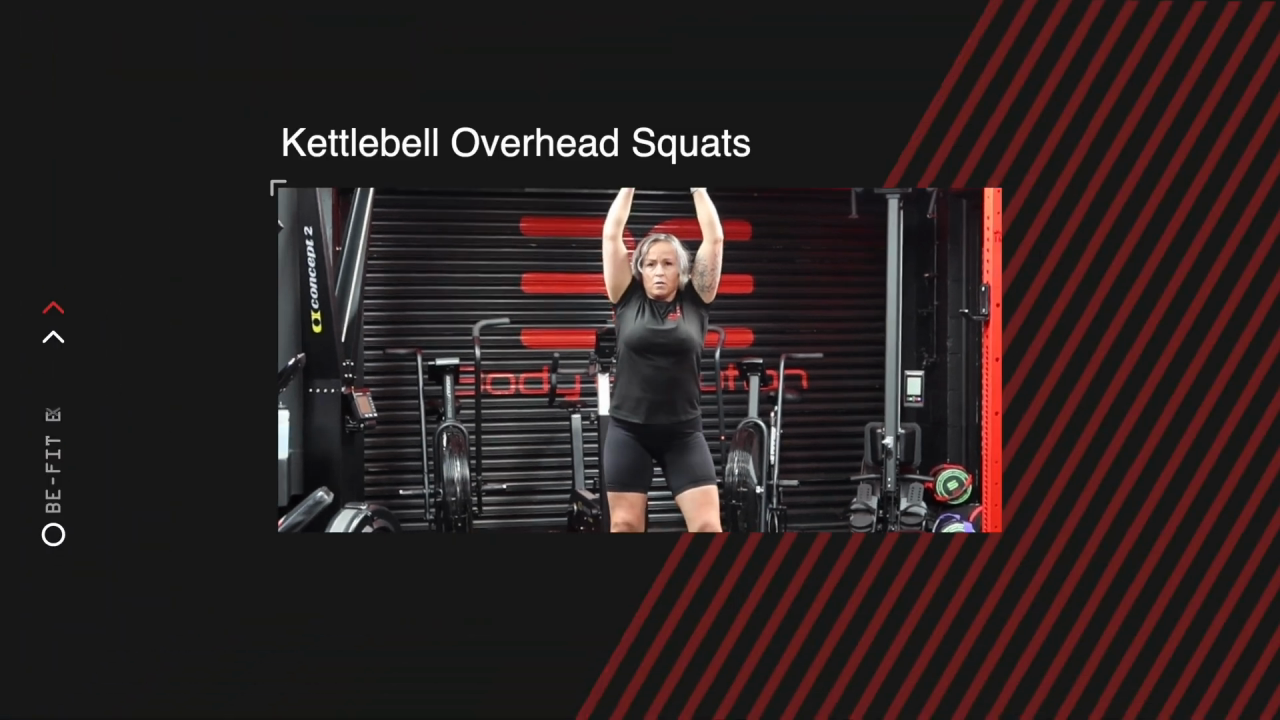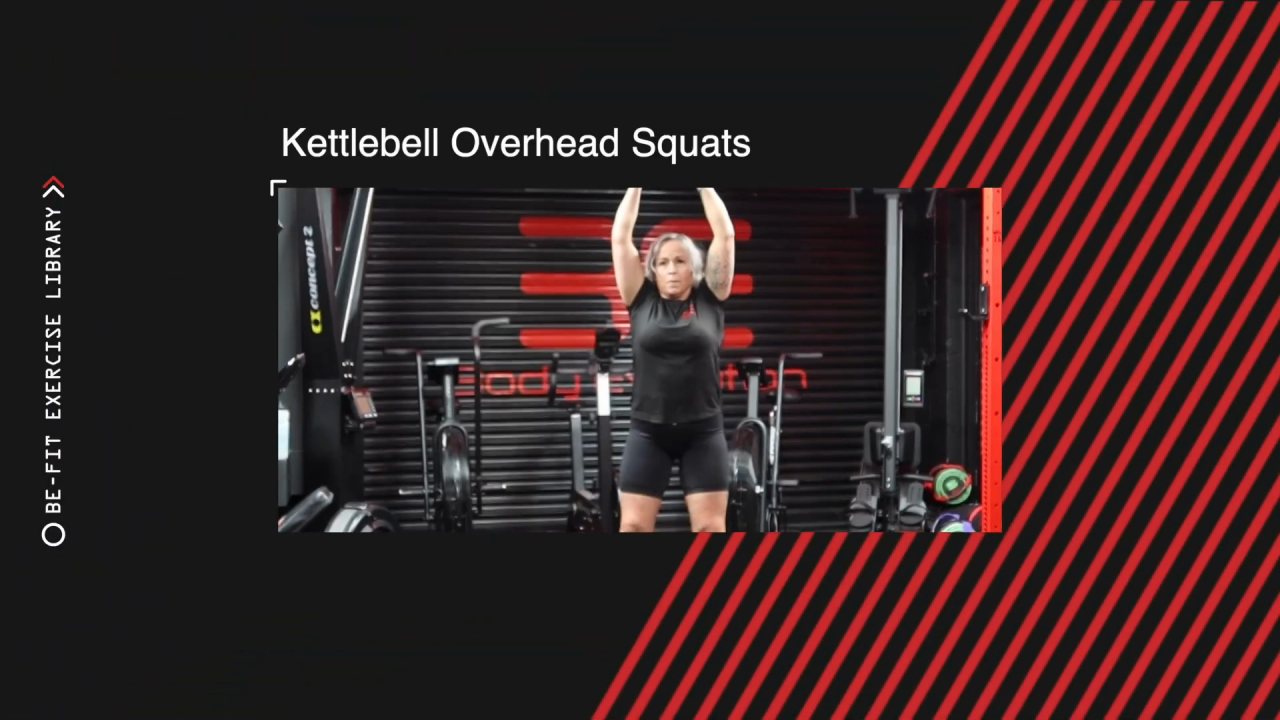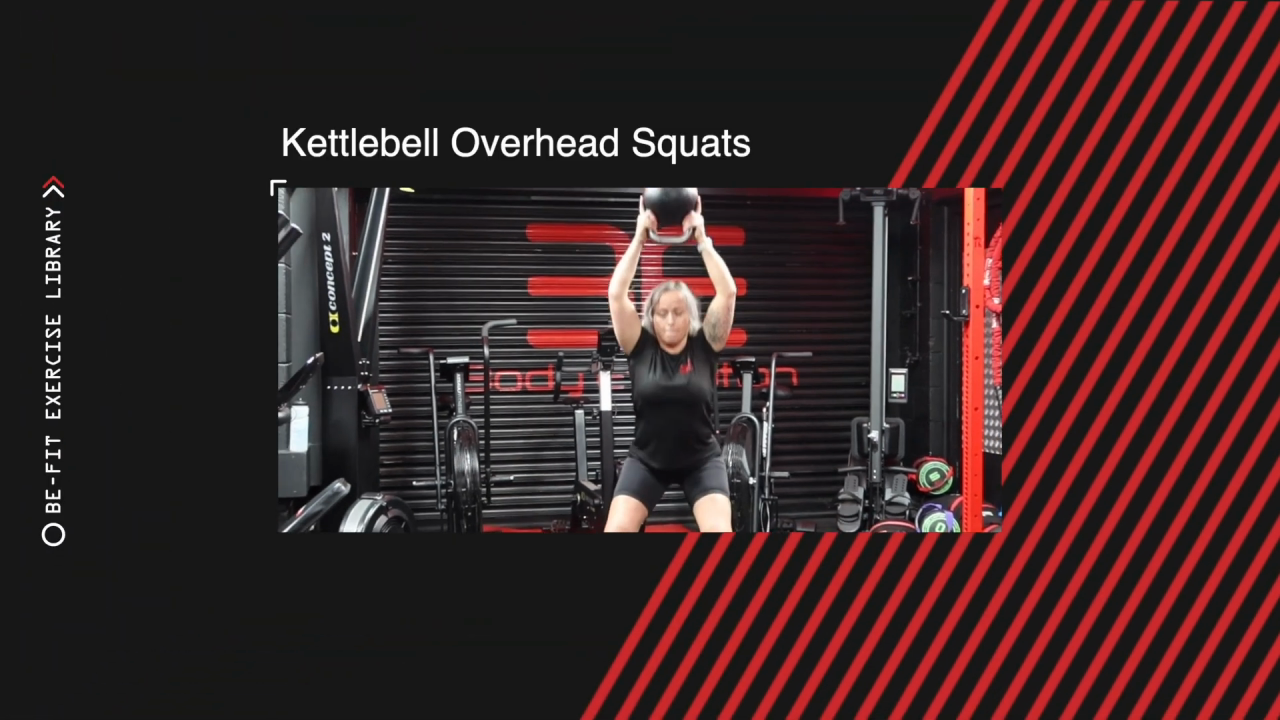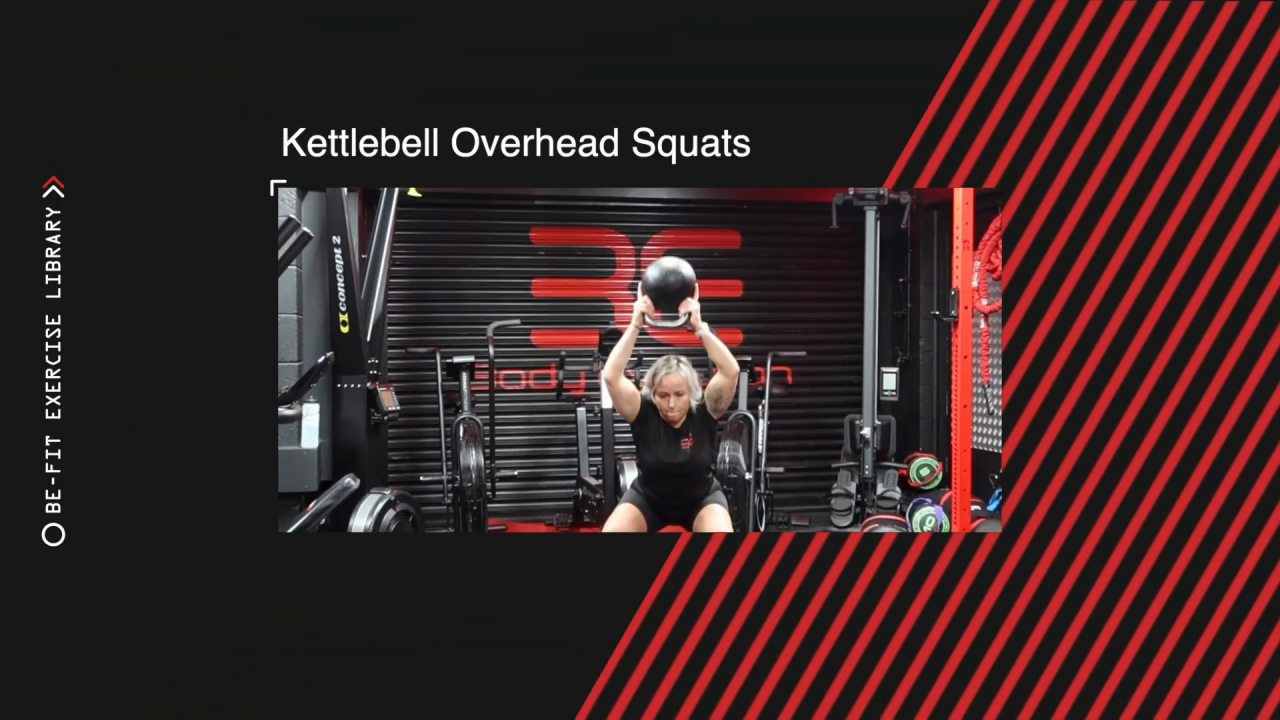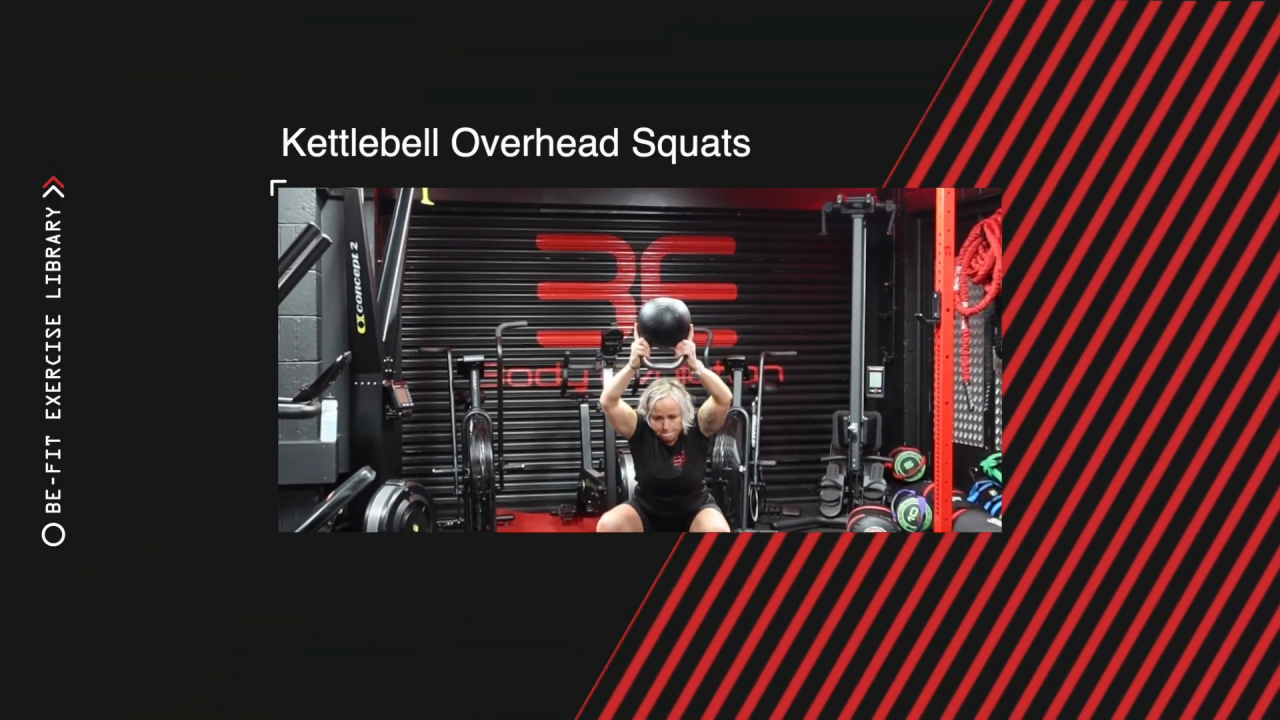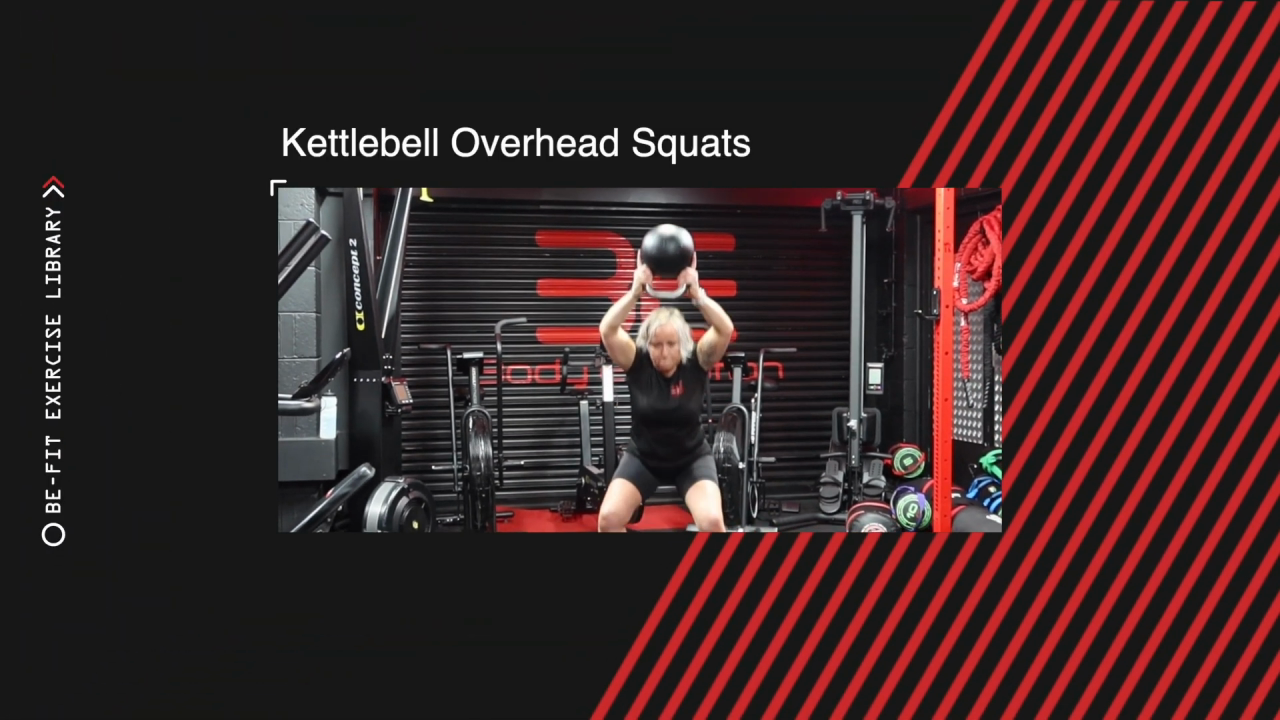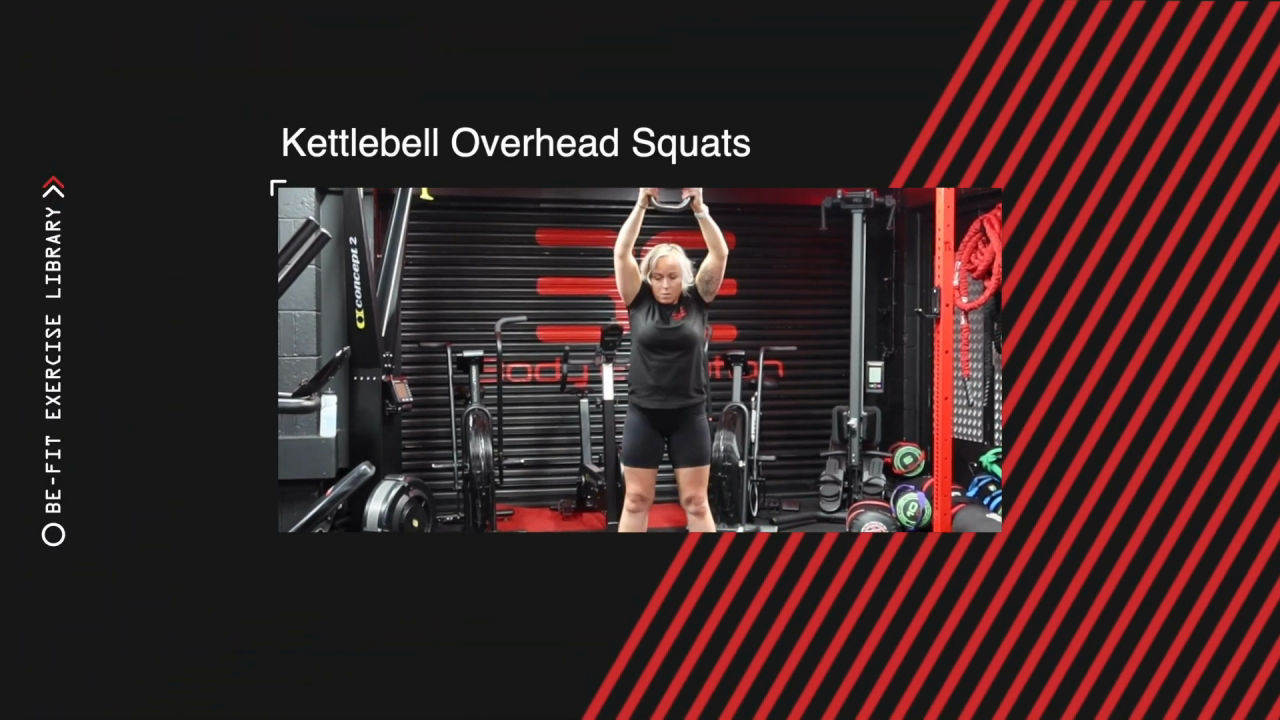
dt=0.5s
person 1, frame 1
left shoulder: (696, 301)
right shoulder: (628, 300)
left elbow: (714, 238)
right elbow: (611, 236)
left wrist: (697, 185)
right wrist: (629, 184)
left hip: (683, 433)
right hip: (629, 431)
left knee: (707, 526)
right knee: (625, 528)
person 1, frame 2
left shoulder: (709, 299)
right shoulder: (642, 300)
left elbow: (725, 235)
right elbow: (620, 238)
left wrist: (705, 188)
right wrist: (636, 187)
left hip: (702, 431)
right hip: (649, 431)
left knee: (710, 530)
right knee: (634, 526)
person 1, frame 3
left shoulder: (705, 345)
right shoulder: (641, 347)
left elbow: (727, 292)
right elbow: (617, 294)
left wrist: (702, 240)
right wrist: (639, 239)
left hip: (701, 462)
right hip: (647, 461)
right knee: (616, 533)
person 1, frame 4
left shoulder: (705, 411)
right shoulder: (642, 412)
left elbow: (730, 371)
right elbow: (611, 376)
left wrist: (699, 327)
right wrist: (636, 324)
left hip: (700, 499)
right hip: (649, 499)
right knee: (612, 533)
person 1, frame 5
left shoulder: (697, 429)
right shoulder: (639, 430)
left elbow: (725, 399)
right elbow: (608, 402)
left wrist: (695, 365)
left hip: (694, 511)
right hip: (648, 511)
left knee: (718, 531)
right knee: (608, 526)
person 1, frame 6
left shoulder: (696, 363)
right shoulder: (637, 362)
left elbow: (726, 329)
right elbow: (607, 331)
left wrist: (697, 293)
right wrist: (635, 292)
left hip: (691, 459)
right hip: (643, 458)
left knee: (711, 521)
right knee: (609, 517)
person 1, frame 7
left shoulder: (697, 300)
right shoulder: (639, 301)
left elbow: (719, 253)
right elbow: (621, 253)
left wrist: (699, 208)
right wrist: (641, 204)
left hip: (689, 414)
right hip: (644, 413)
left knee: (696, 503)
right knee: (636, 501)
